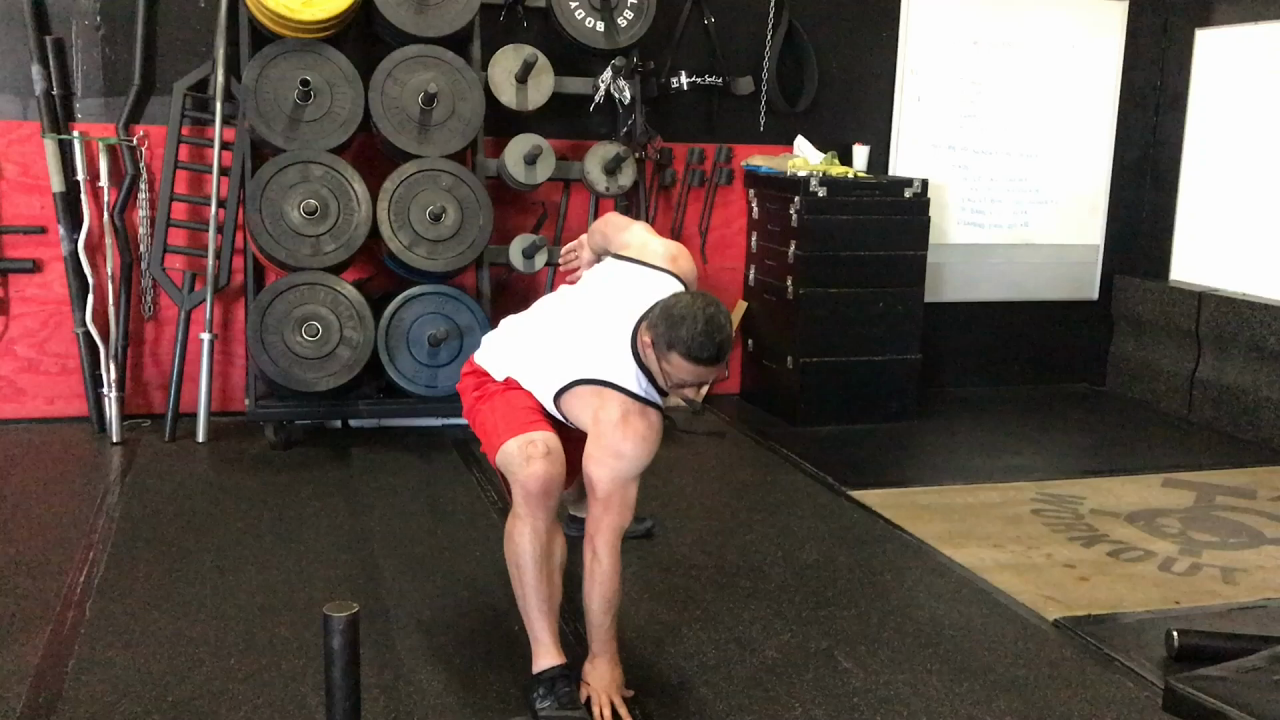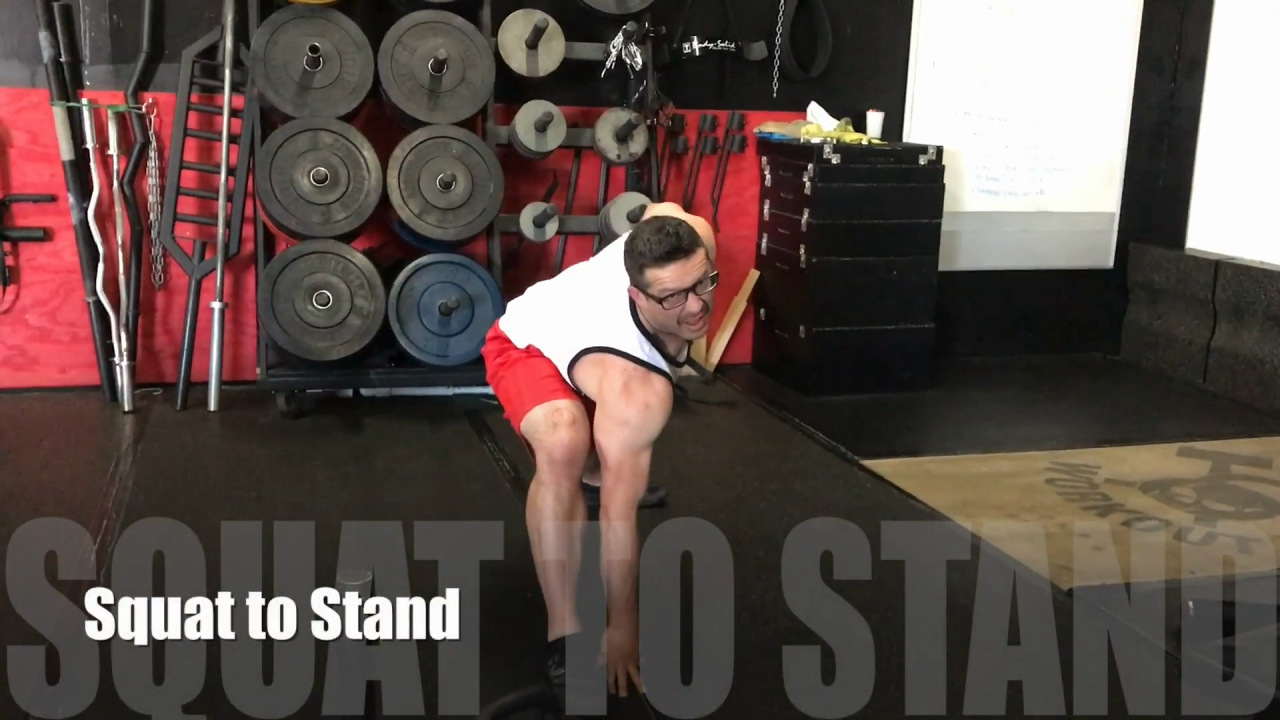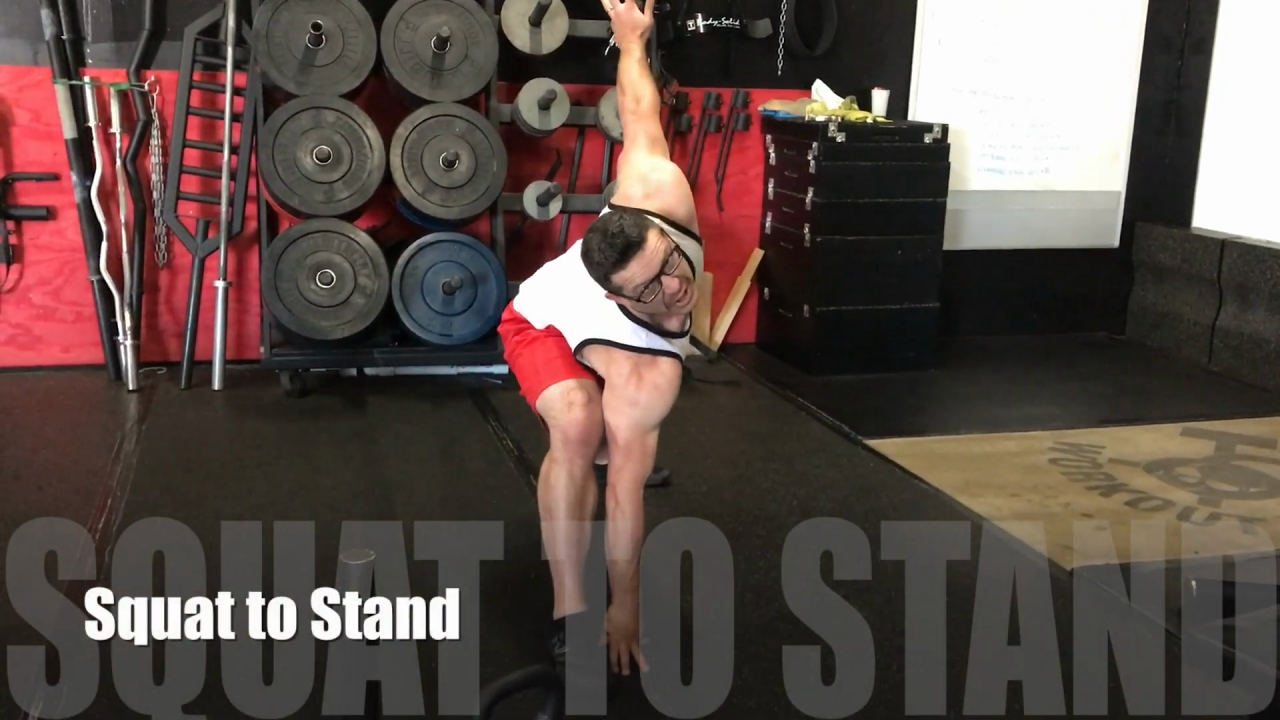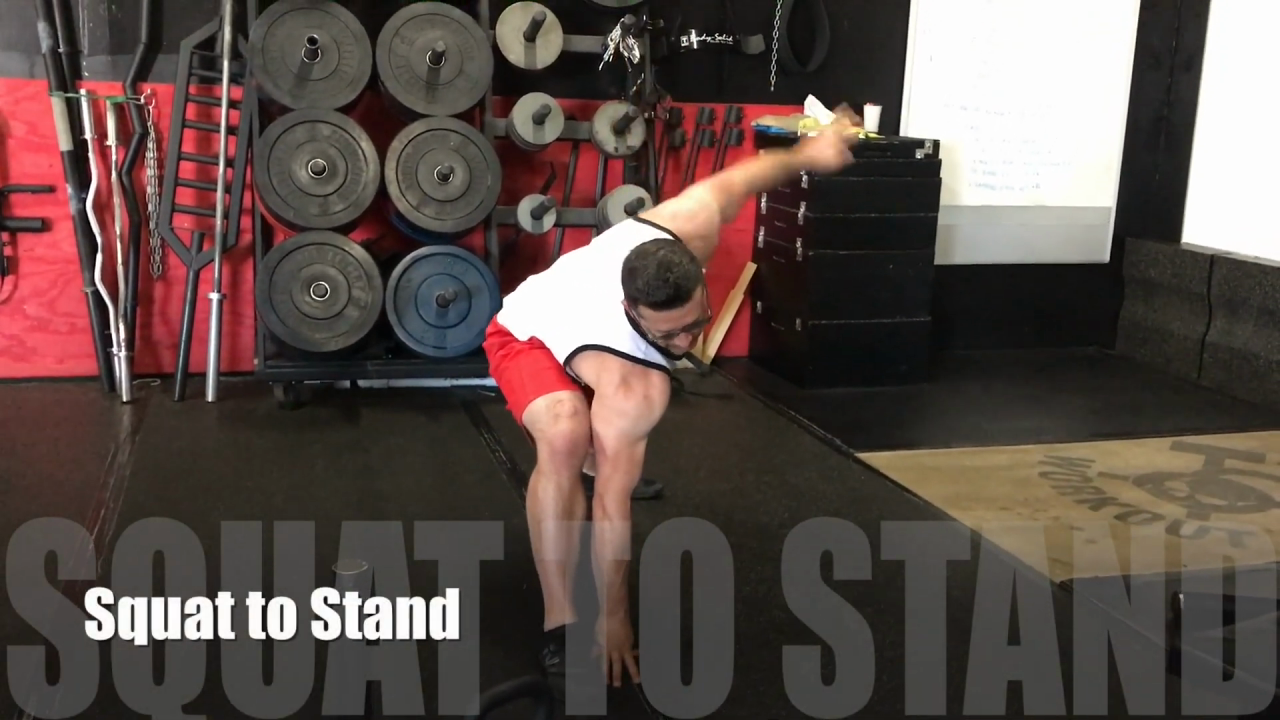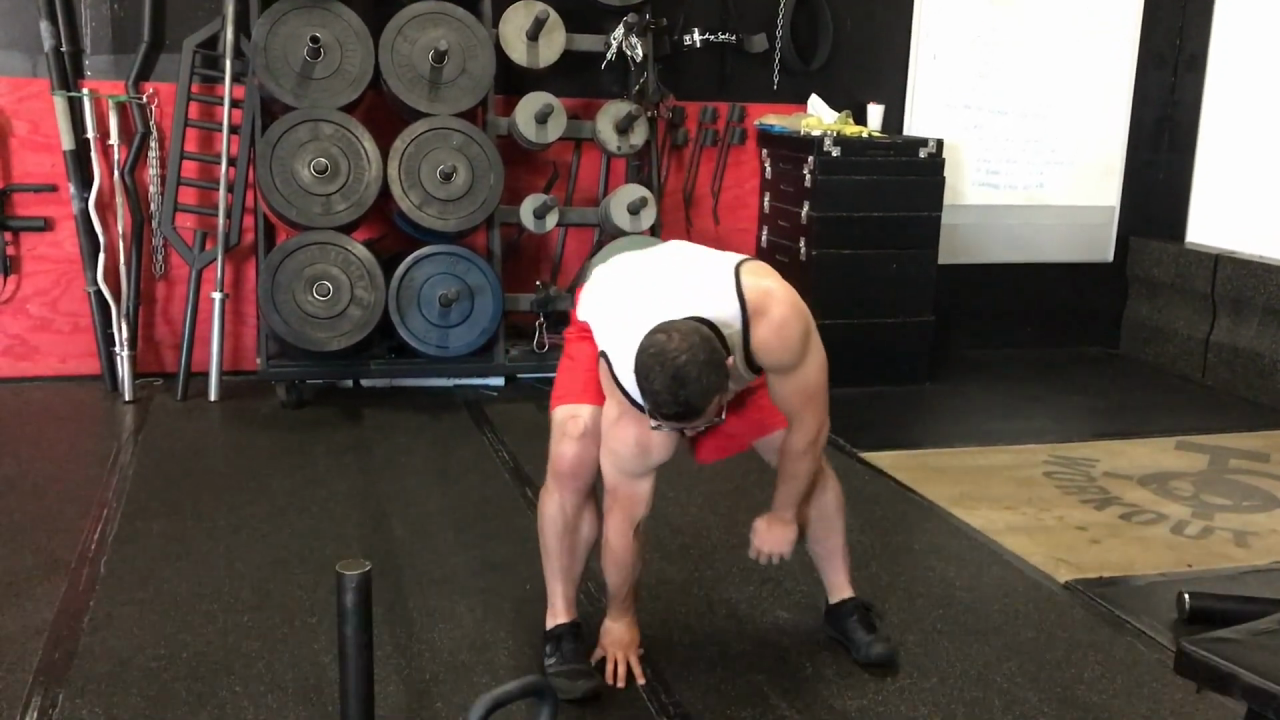
dt=1s
person 1, frame 1
left shoulder: (670, 260)
right shoulder: (626, 419)
left elbow: (614, 222)
right elbow: (602, 540)
left wrist: (591, 243)
right wrist: (603, 659)
left hip: (554, 346)
right hip: (503, 375)
right knee: (539, 477)
left ankle: (577, 485)
right ankle: (549, 667)
person 1, frame 2
left shoulder: (689, 238)
right shoulder: (633, 387)
left elbow: (659, 207)
right elbow: (618, 512)
right wrist: (622, 631)
left hip: (572, 316)
right hip: (526, 343)
right knee: (565, 445)
left ankle: (597, 461)
right ankle: (564, 634)
person 1, frame 3
left shoulder: (658, 196)
right shoulder: (646, 369)
left elbow: (639, 116)
right elbow: (624, 489)
right wrist: (625, 612)
left hip: (568, 292)
right hip: (541, 322)
left knee: (626, 433)
right knee: (580, 428)
right ankle: (570, 612)
person 1, frame 4
left shoulder: (682, 232)
right shoulder: (632, 387)
left elbow: (726, 182)
right elbow: (613, 505)
left wrist: (807, 155)
right wrist: (614, 620)
right hip: (525, 338)
right knee: (566, 442)
right ankle: (561, 623)
person 1, frame 5
left shoulder: (774, 318)
right shoulder: (631, 404)
left elbow: (808, 426)
right elbow: (624, 517)
left wrist: (783, 514)
right wrist: (620, 618)
left knee: (797, 450)
right knee: (572, 462)
left ankle: (842, 602)
right ankle: (561, 624)
